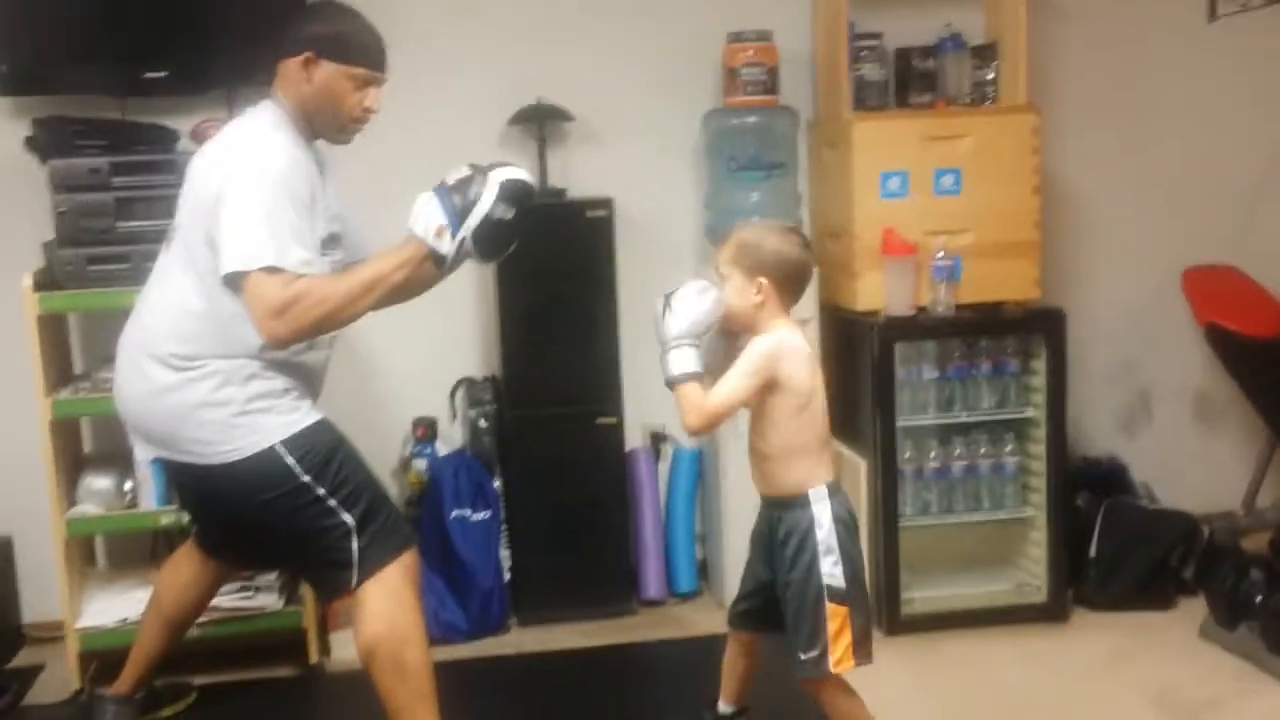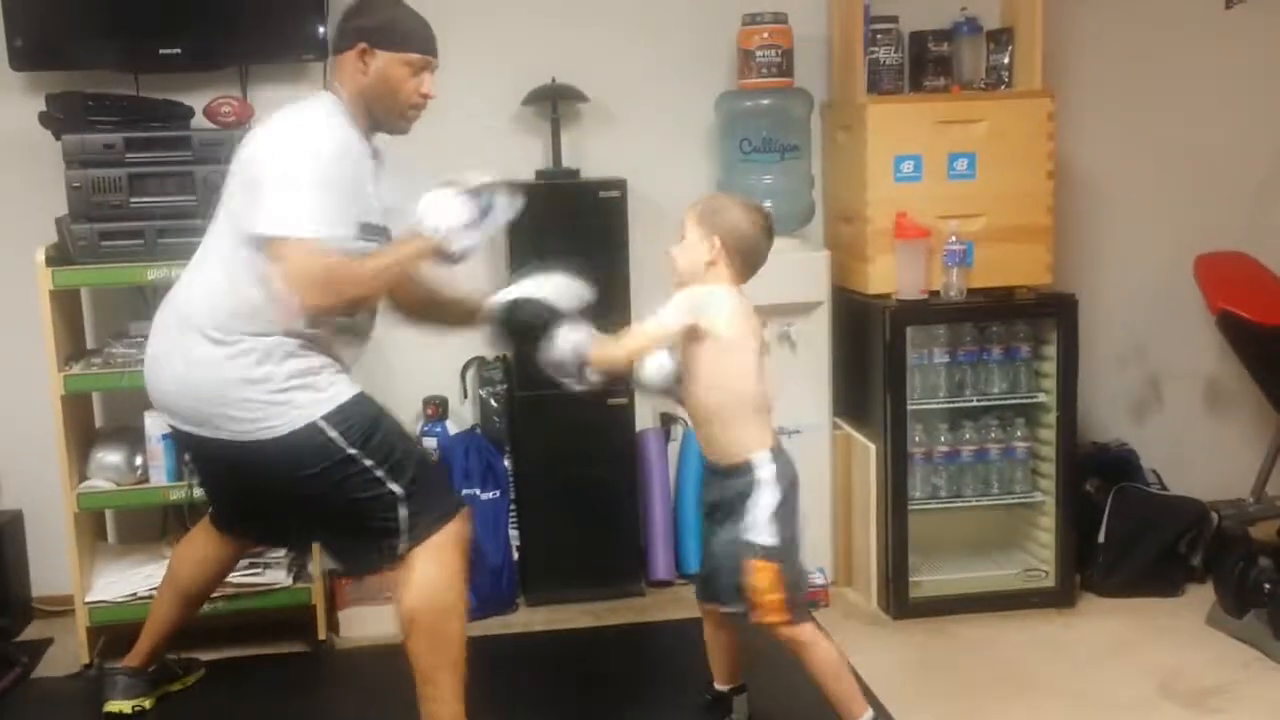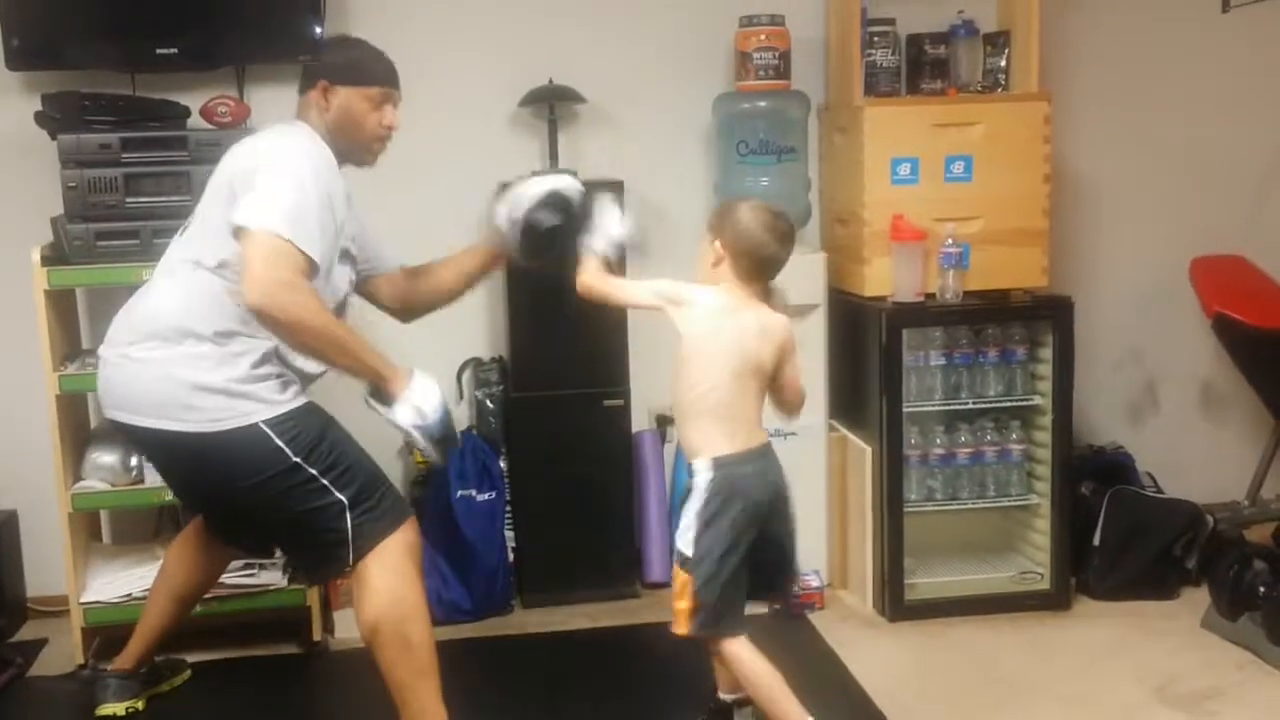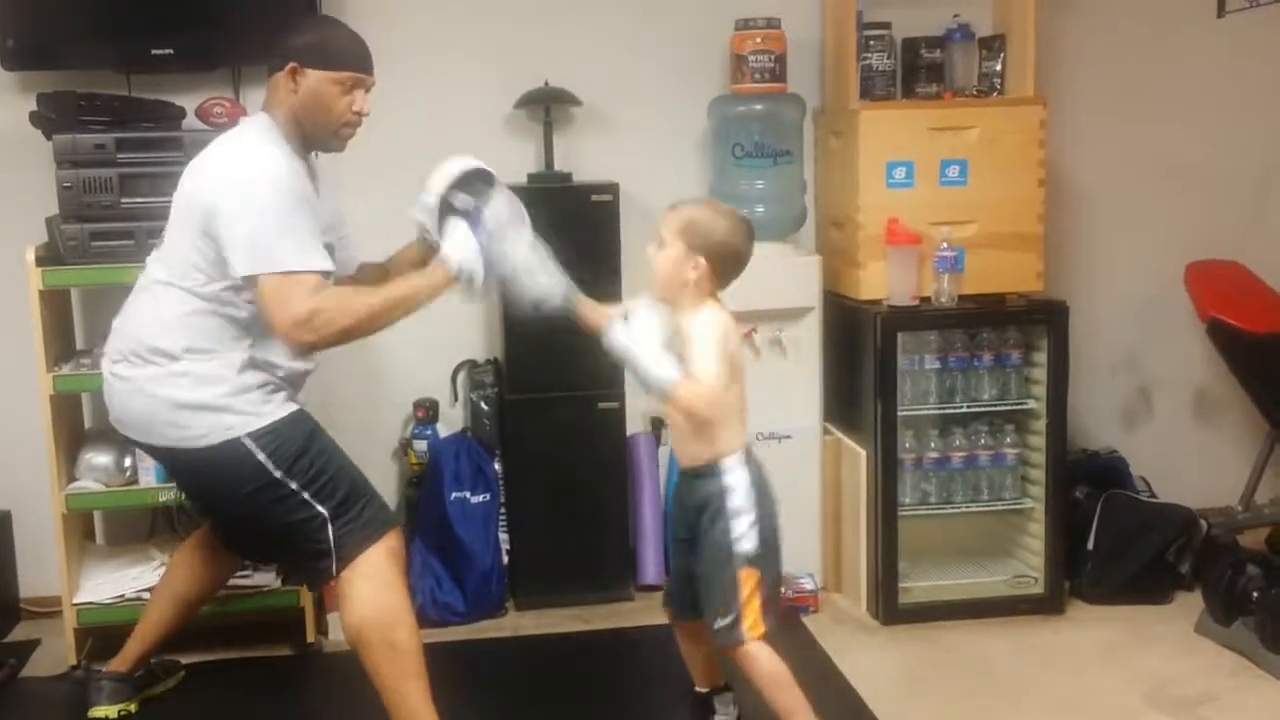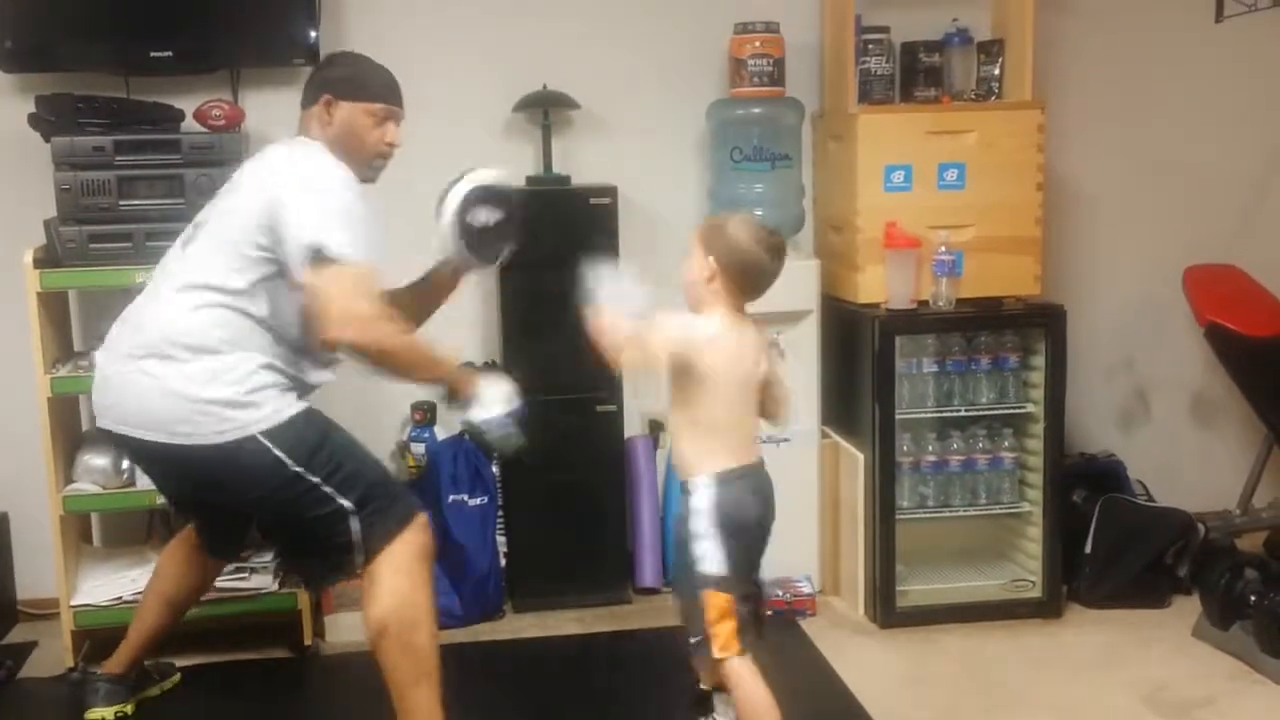
dt=0.7s
person 1, frame 1
left shoulder: (287, 154)
right shoulder: (265, 156)
left elbow: (357, 283)
right elbow: (282, 315)
left wrist: (449, 245)
right wrist: (424, 244)
left hip: (180, 393)
right hip: (223, 405)
left knee: (222, 544)
right knee: (388, 563)
person 1, frame 2
left shoulder: (350, 148)
right shoulder: (317, 140)
left elbow: (389, 289)
right elbow: (312, 292)
left wrist: (491, 308)
right wrist: (426, 239)
left hip: (189, 370)
right hip: (250, 381)
left knee: (241, 521)
right knee: (437, 527)
person 1, frame 3
left shoulder: (309, 172)
right shoulder: (297, 160)
left elbow: (401, 296)
right elbow: (269, 292)
left wrist: (498, 243)
right wrist: (391, 379)
left hip: (142, 380)
right hip: (210, 391)
left knee: (228, 519)
right knee: (388, 541)
person 1, frame 4
left shoulder: (291, 168)
right shoulder: (255, 170)
left elbow: (330, 293)
right elbow: (304, 323)
left wrist: (430, 246)
right wrist: (444, 273)
left hip: (175, 389)
right hip: (198, 395)
left knee: (241, 526)
right knee: (371, 546)
person 1, frame 5
left shoulder: (275, 178)
right shoulder: (318, 179)
left elbow: (384, 313)
right elbow: (352, 326)
left wrist: (460, 261)
right wrist: (469, 384)
right hip: (205, 403)
left knee: (221, 529)
right knee: (400, 539)
person 2, frame 1
left shoulder: (771, 348)
right shoulder: (769, 343)
left elbow: (698, 418)
right elbow: (727, 397)
left wrist: (680, 345)
right wrist: (700, 341)
left hip: (811, 520)
right hip: (779, 513)
left knee: (820, 671)
right knee: (743, 626)
person 2, frame 2
left shoulder: (701, 304)
right shoulder: (732, 312)
left elbow: (616, 355)
left wrist: (572, 349)
right wrist: (677, 382)
left hip: (754, 482)
right hip: (725, 481)
left knee: (788, 625)
right knee: (715, 603)
person 2, frame 3
left shoulder: (687, 299)
right shoulder: (778, 327)
left elbow: (591, 285)
right elbow: (792, 401)
left wrist: (598, 242)
left hip: (717, 482)
right hip: (759, 471)
left knee: (718, 629)
right knee: (719, 609)
person 2, frame 4
left shoulder: (710, 326)
right shoulder: (683, 314)
left elbow: (702, 405)
right elbow: (613, 322)
left wrist: (649, 360)
right wrist: (560, 293)
left hip: (728, 486)
right hip: (694, 482)
left knee: (742, 638)
right knee: (684, 608)
person 2, frame 5
left shoulder: (688, 331)
right shoulder: (754, 340)
left elbow: (615, 344)
right elbow: (775, 410)
left wrist: (601, 297)
left hip: (715, 502)
right hip: (746, 488)
left knee: (725, 650)
right knee: (702, 618)
